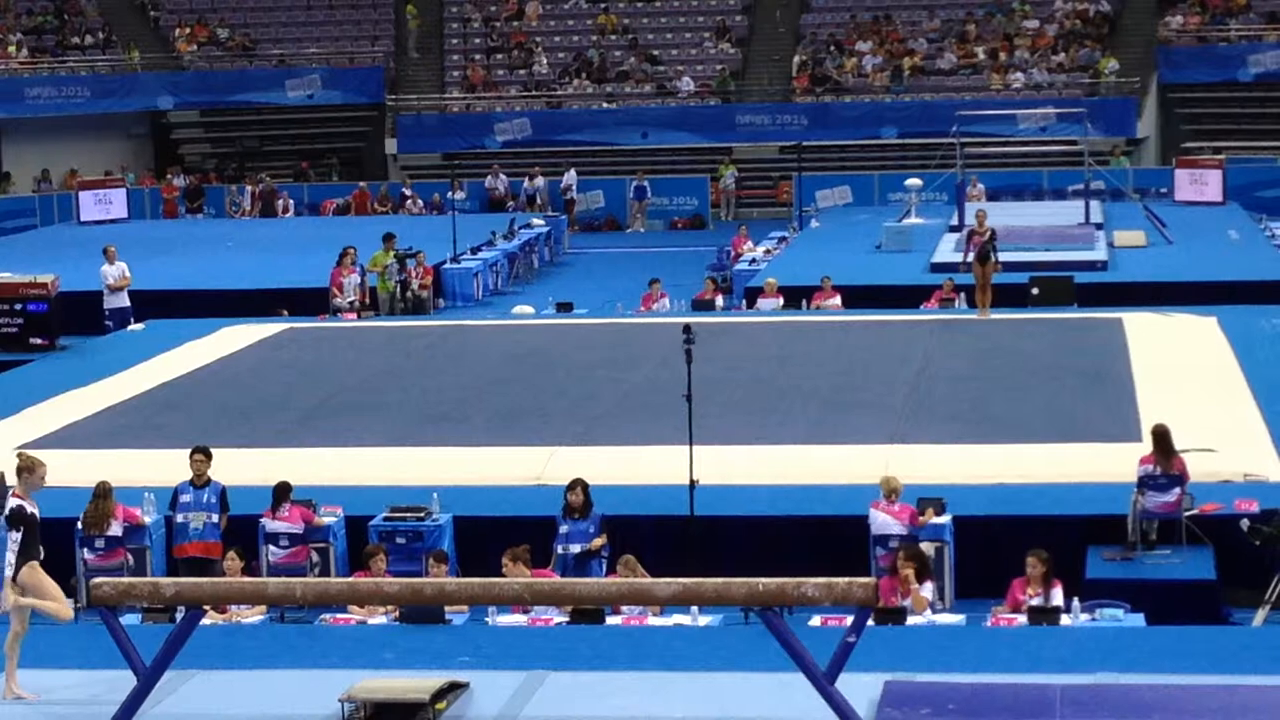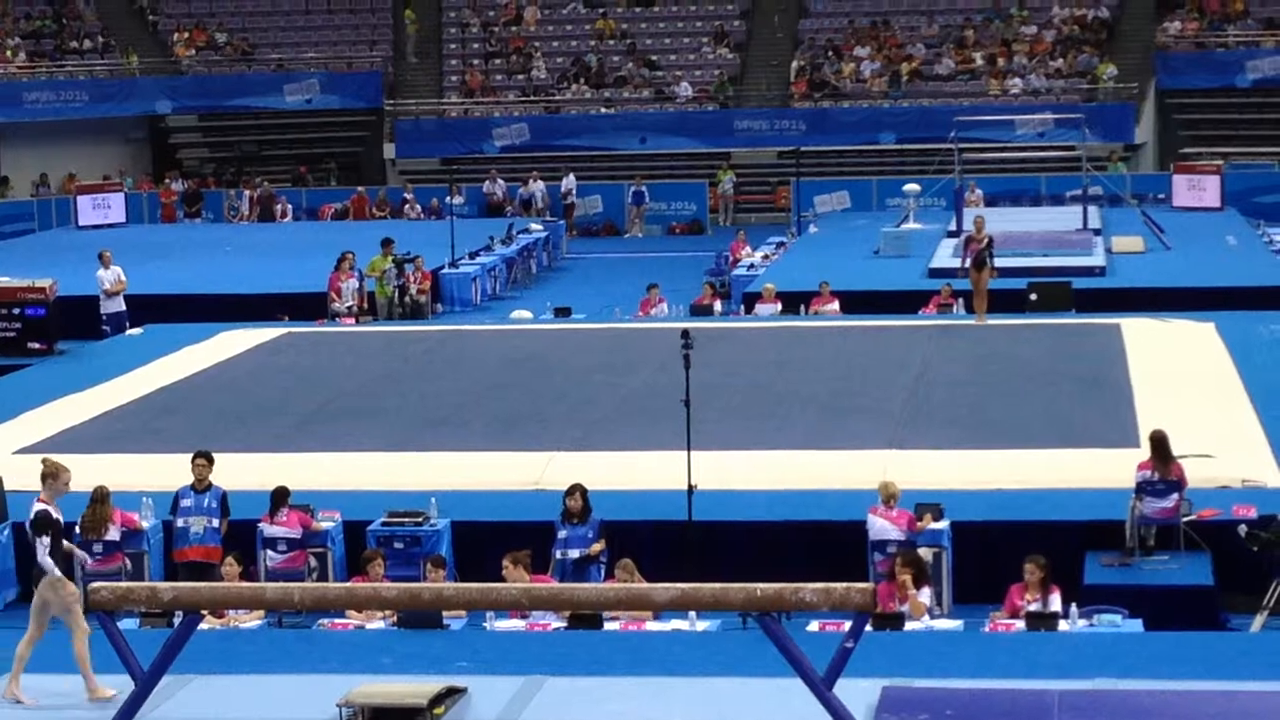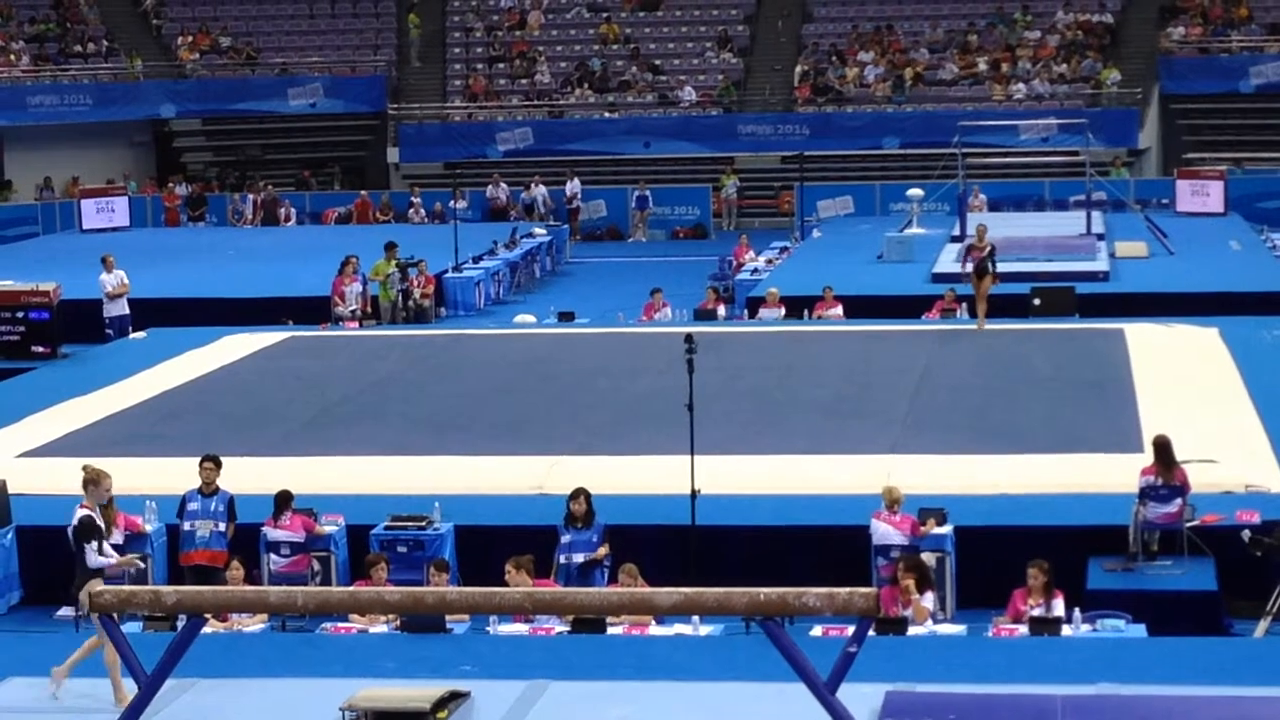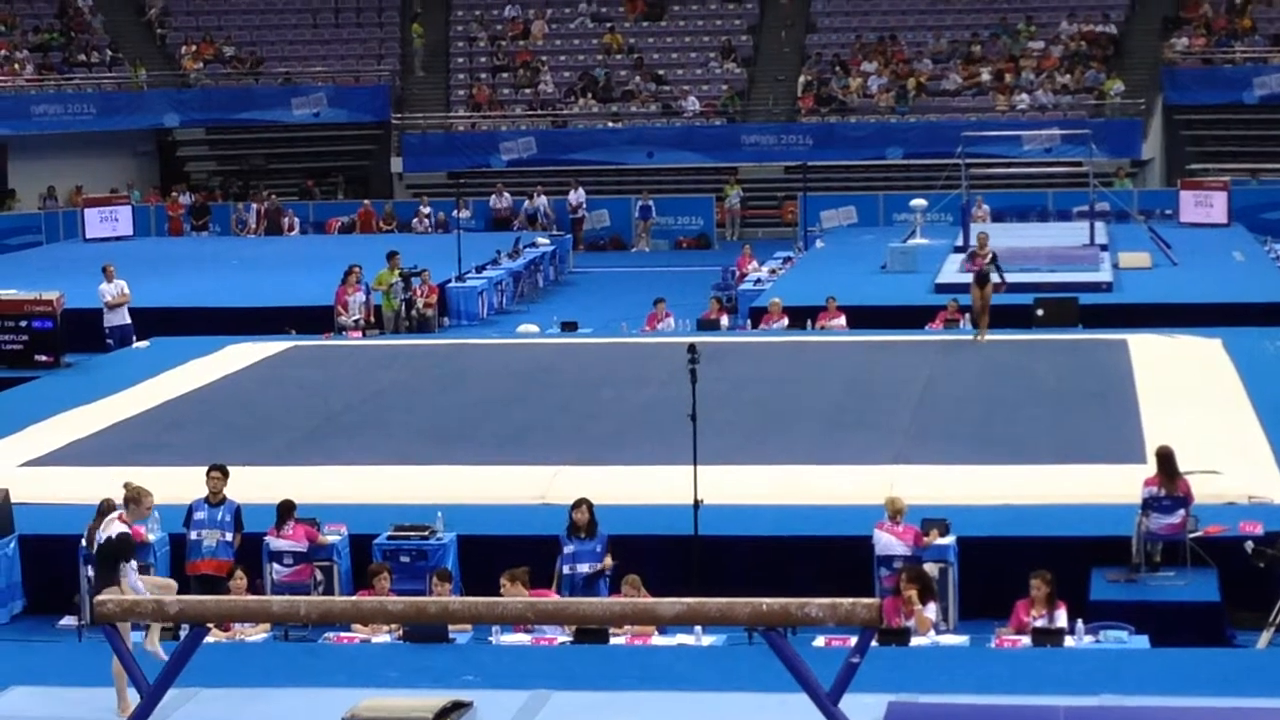
dt=0.3s
person 1, frame 1
left shoulder: (23, 497)
right shoulder: (17, 509)
right elbow: (12, 548)
left wrist: (37, 545)
right wrist: (7, 586)
left hip: (27, 565)
right hip: (26, 568)
left knee: (19, 627)
right knee: (65, 613)
left ankle: (10, 686)
person 1, frame 2
left shoulder: (49, 505)
right shoulder: (43, 514)
right elbow: (42, 556)
left wrist: (72, 549)
right wrist: (65, 585)
left hip: (46, 578)
right hip: (49, 578)
left knee: (34, 632)
right knee: (81, 629)
left ankle: (12, 685)
right ankle: (93, 689)
person 1, frame 3
left shoulder: (91, 512)
right shoulder: (86, 519)
right elbow: (91, 560)
left wrist: (119, 559)
right wrist: (121, 562)
left hip: (94, 581)
right hip: (89, 584)
left knee: (104, 636)
right knee: (112, 639)
left ankle: (62, 671)
right ankle: (121, 697)
person 1, frame 4
left shoulder: (113, 518)
right shoulder: (124, 536)
left elbow: (98, 541)
right elbow: (133, 580)
left knee: (170, 586)
left ankle: (152, 639)
